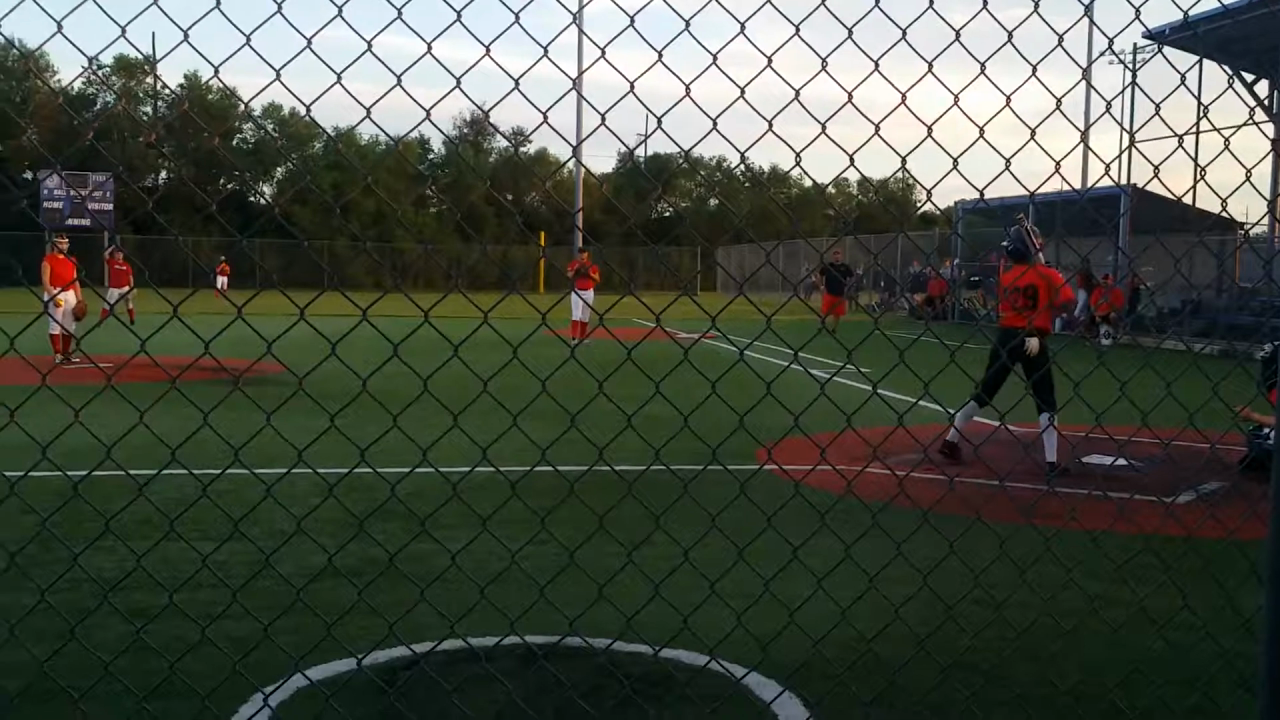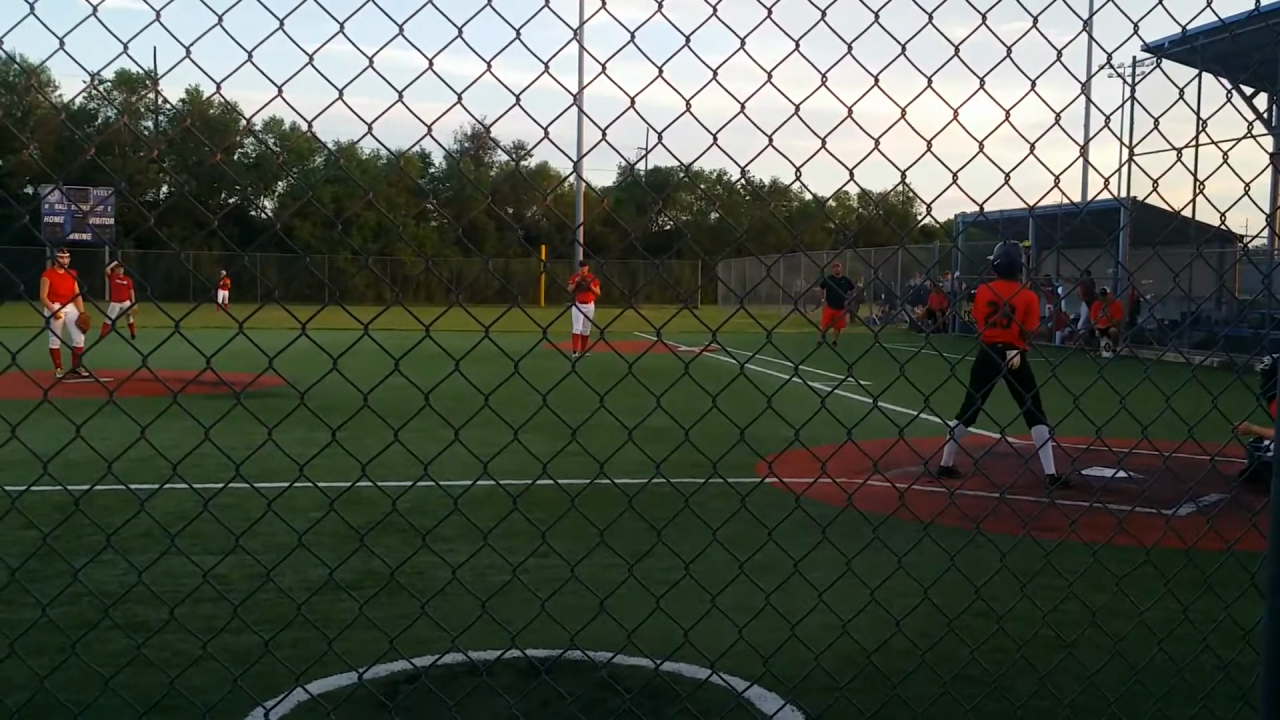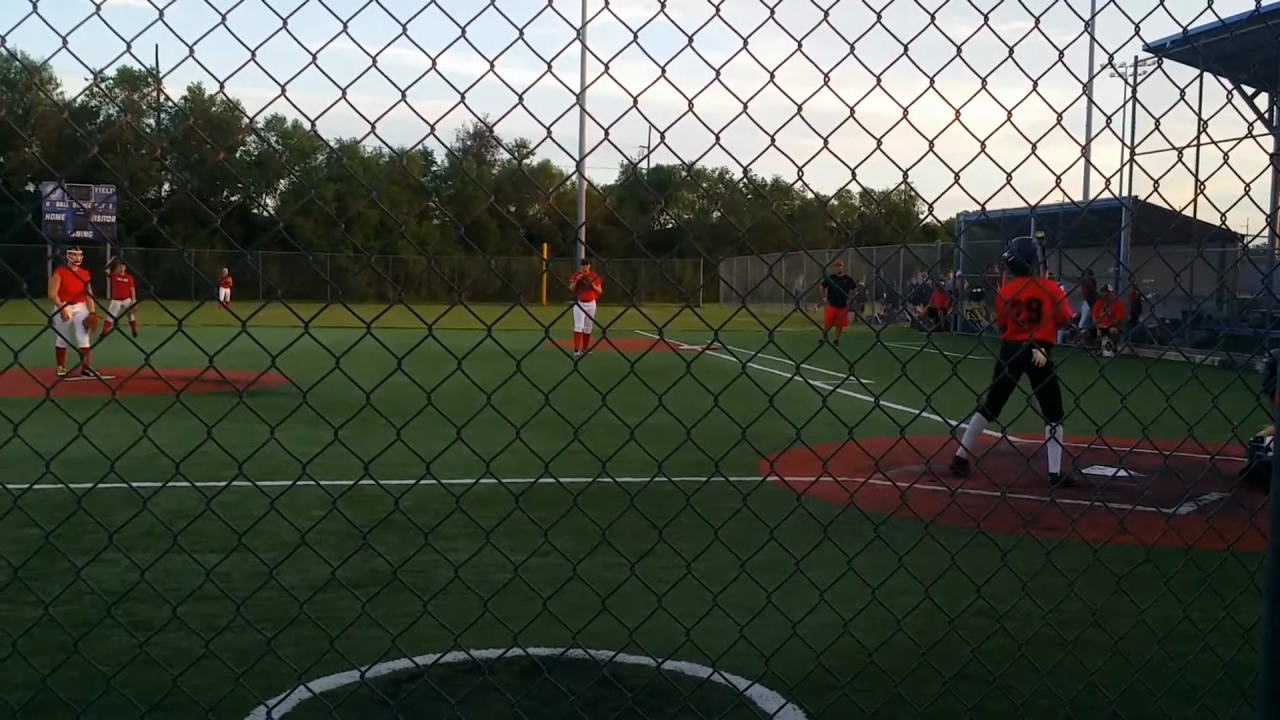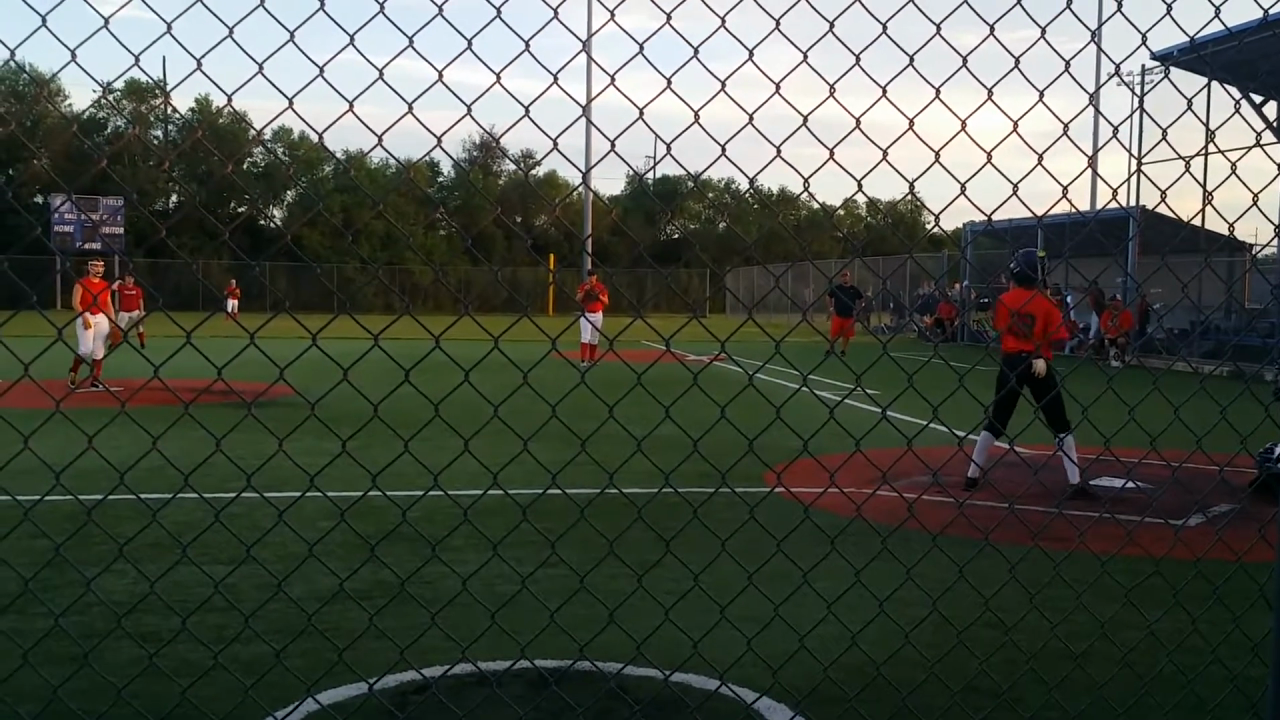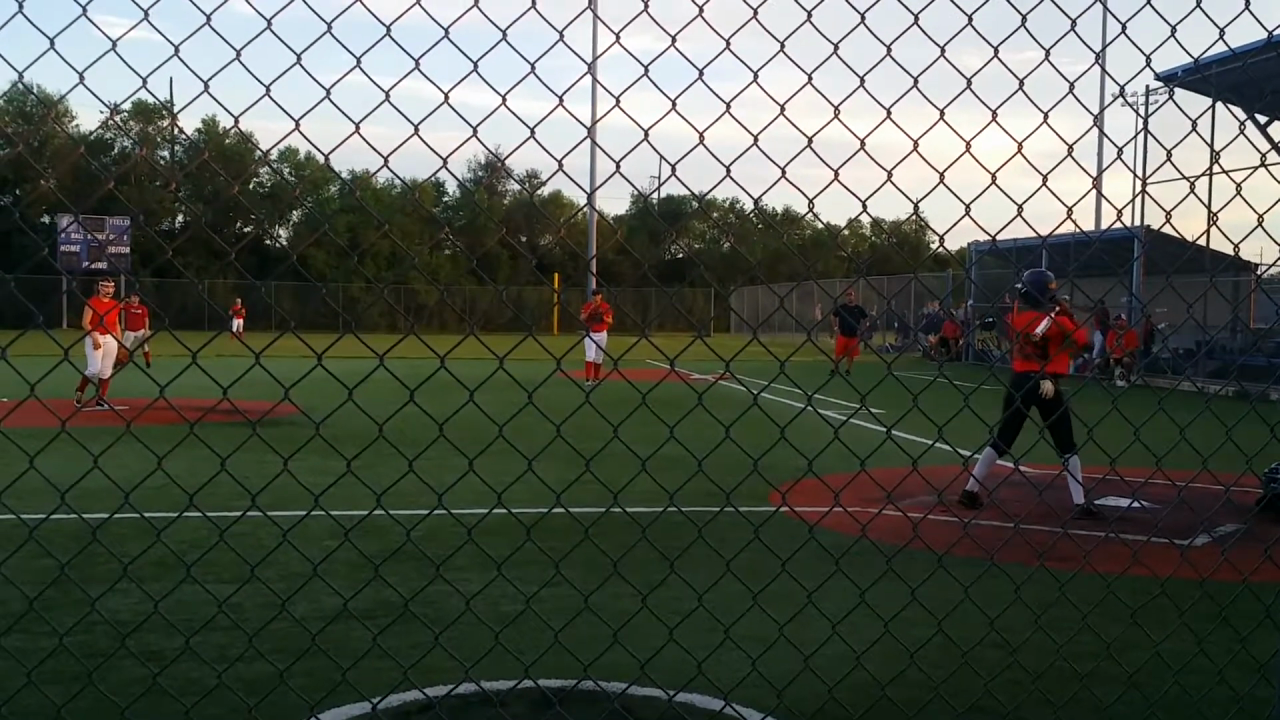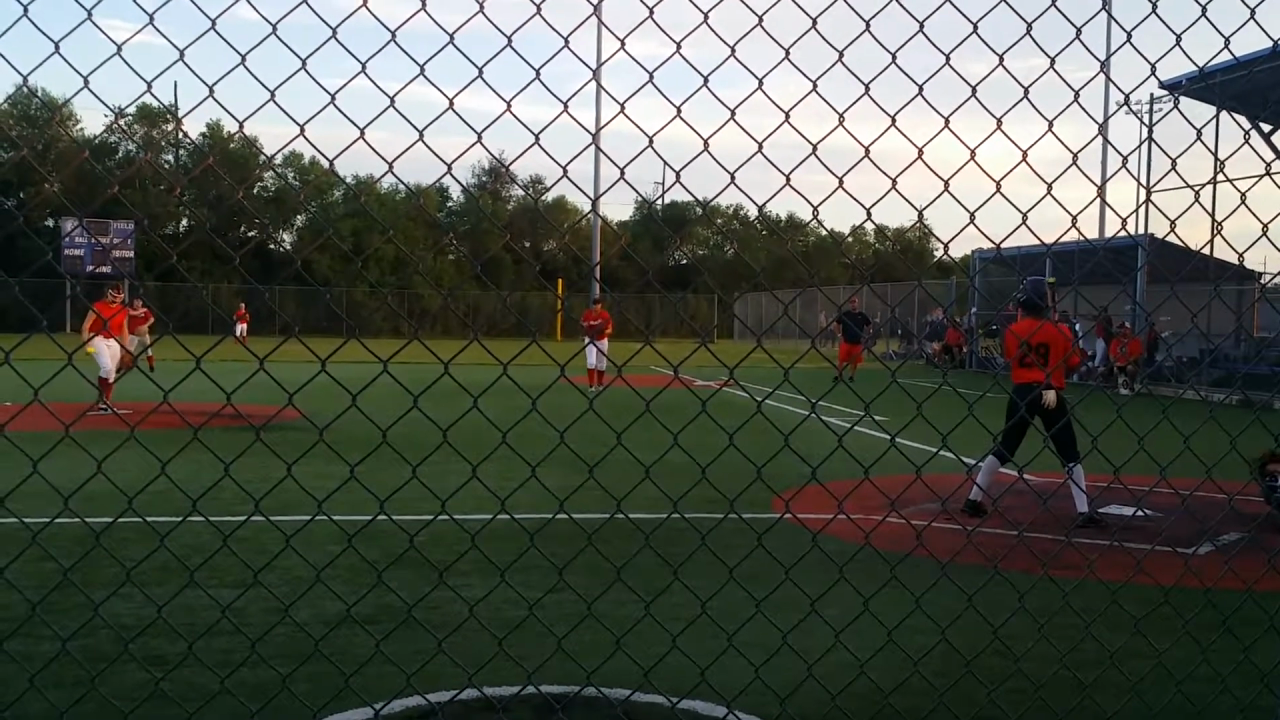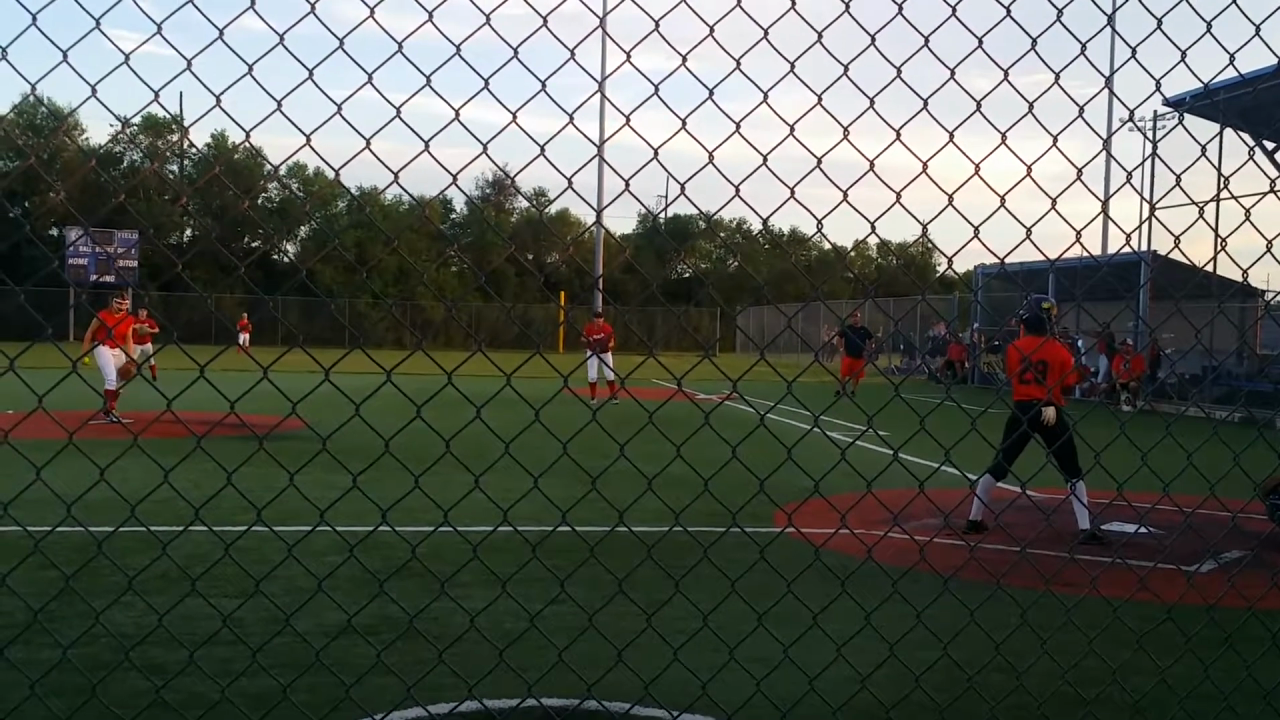
dt=0.5s
person 1, frame 1
left shoulder: (1005, 278)
right shoulder: (1048, 275)
right elbow: (1066, 302)
left hip: (1006, 338)
right hip: (1033, 340)
left knee: (982, 393)
right knee: (1046, 402)
left ankle: (950, 441)
right ankle: (1052, 462)
person 1, frame 2
left shoulder: (983, 291)
right shoulder: (1028, 296)
right elbow: (1029, 333)
left hip: (987, 354)
right hip: (1014, 356)
left knee: (969, 410)
right knee: (1035, 413)
left ankle: (945, 464)
right ankle: (1051, 474)
person 1, frame 3
left shoulder: (1004, 292)
right shoulder: (1050, 288)
left elbow: (1002, 326)
right elbow: (1065, 321)
left hip: (1010, 351)
right hip: (1038, 353)
left knee: (989, 407)
right knee: (1053, 414)
left ankle: (961, 458)
right ankle: (1055, 473)
person 1, frame 4
left shoulder: (1004, 300)
right shoulder: (1047, 304)
right elbow: (1057, 340)
left hip: (1010, 363)
right hip: (1038, 364)
left knee: (995, 422)
right knee: (1060, 425)
left ankle: (972, 476)
right ankle: (1076, 483)
person 1, frame 5
left shoulder: (1015, 319)
right shoulder: (1060, 323)
right elbow: (1083, 341)
right wrist: (1069, 316)
left hip: (1019, 384)
right hip: (1047, 385)
left knee: (1001, 440)
right knee: (1067, 446)
left ankle: (970, 491)
right ankle: (1080, 504)
person 1, frame 6
left shoulder: (1012, 332)
right shoulder: (1060, 332)
right elbow: (1072, 366)
left hip: (1021, 393)
right hip: (1050, 395)
left knee: (1003, 449)
right knee: (1070, 455)
left ankle: (973, 500)
right ankle: (1084, 513)
person 1, frame 7
left shoulder: (1014, 348)
right shoulder: (1060, 350)
right elbow: (1067, 385)
left hip: (1022, 411)
right hip: (1050, 413)
left knee: (998, 466)
right knee: (1073, 472)
left ankle: (974, 520)
right ankle: (1086, 529)
